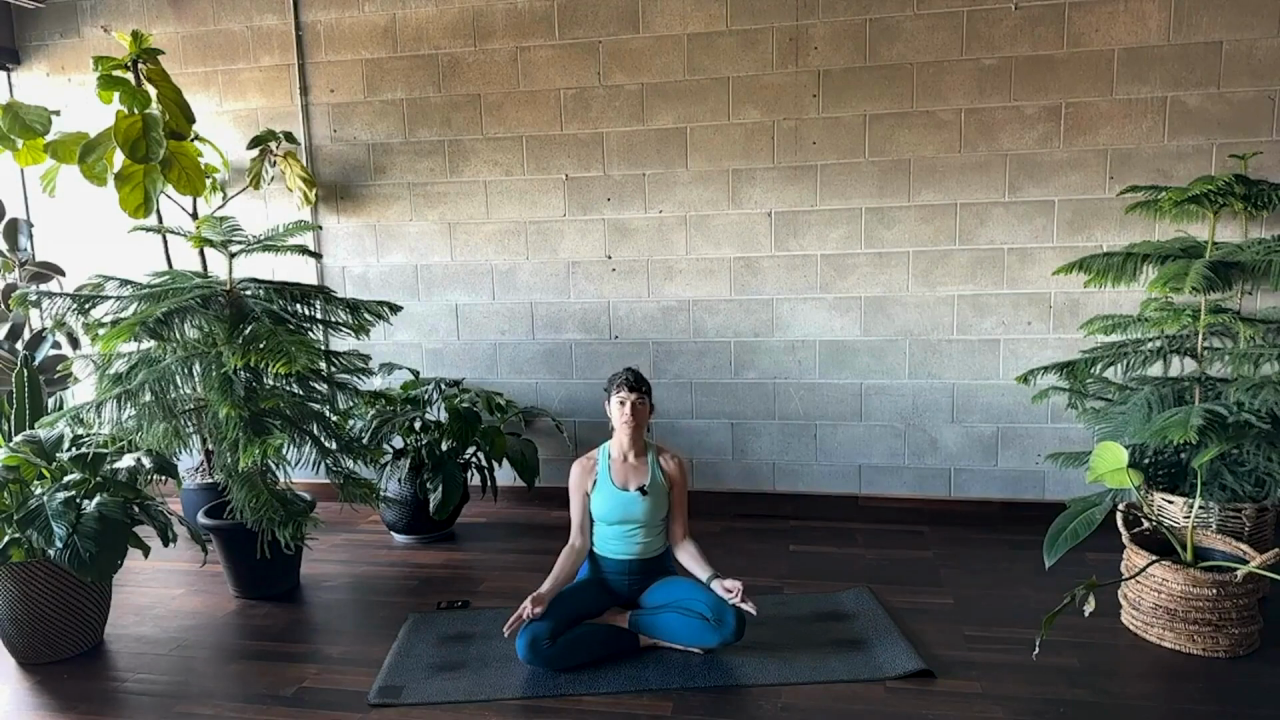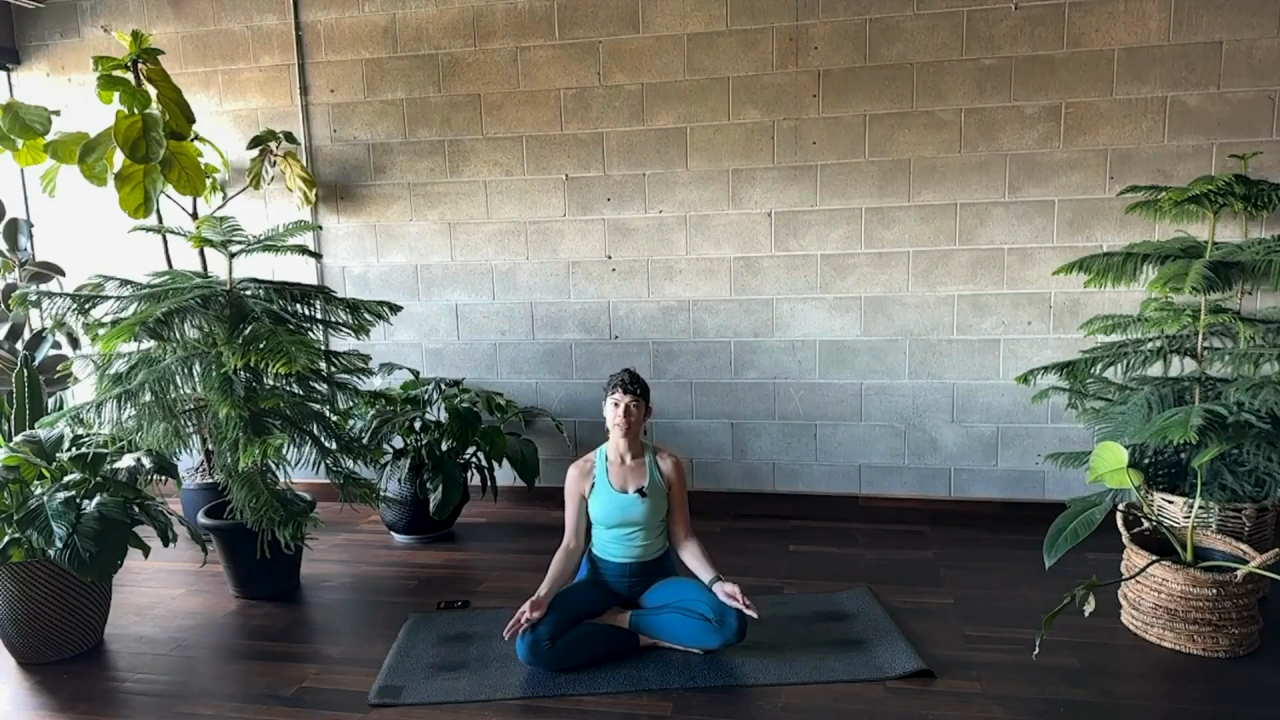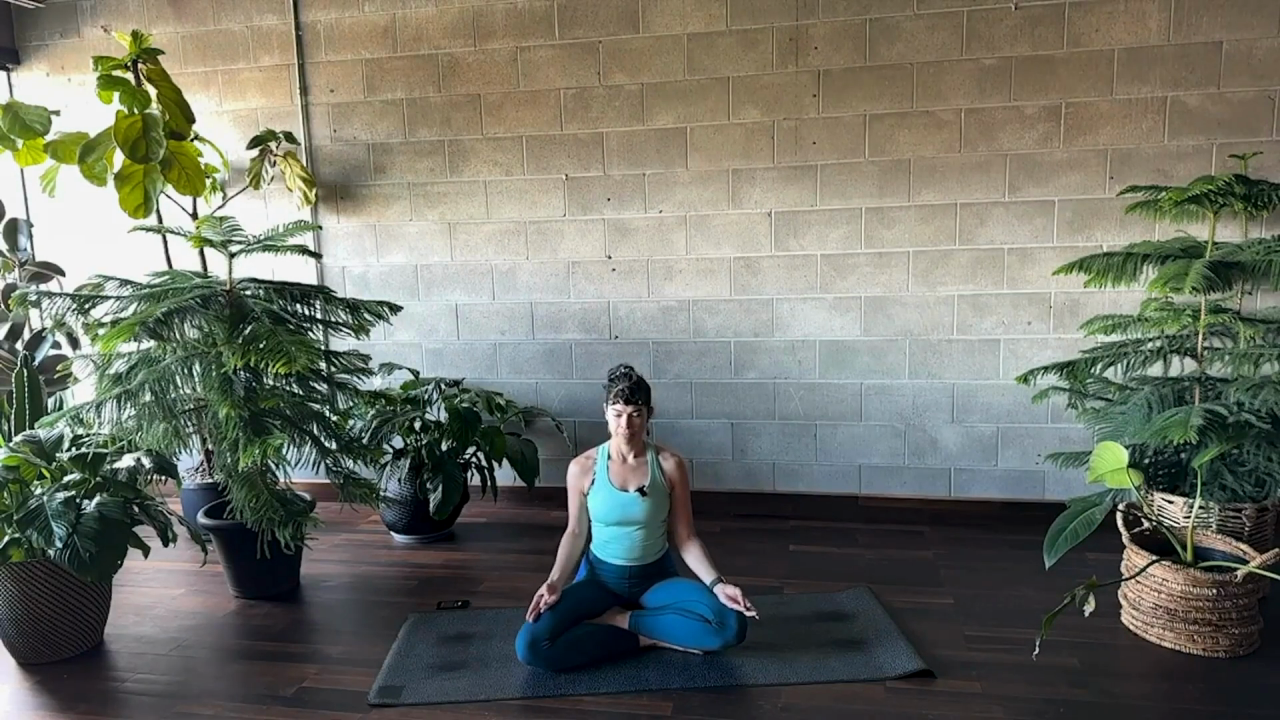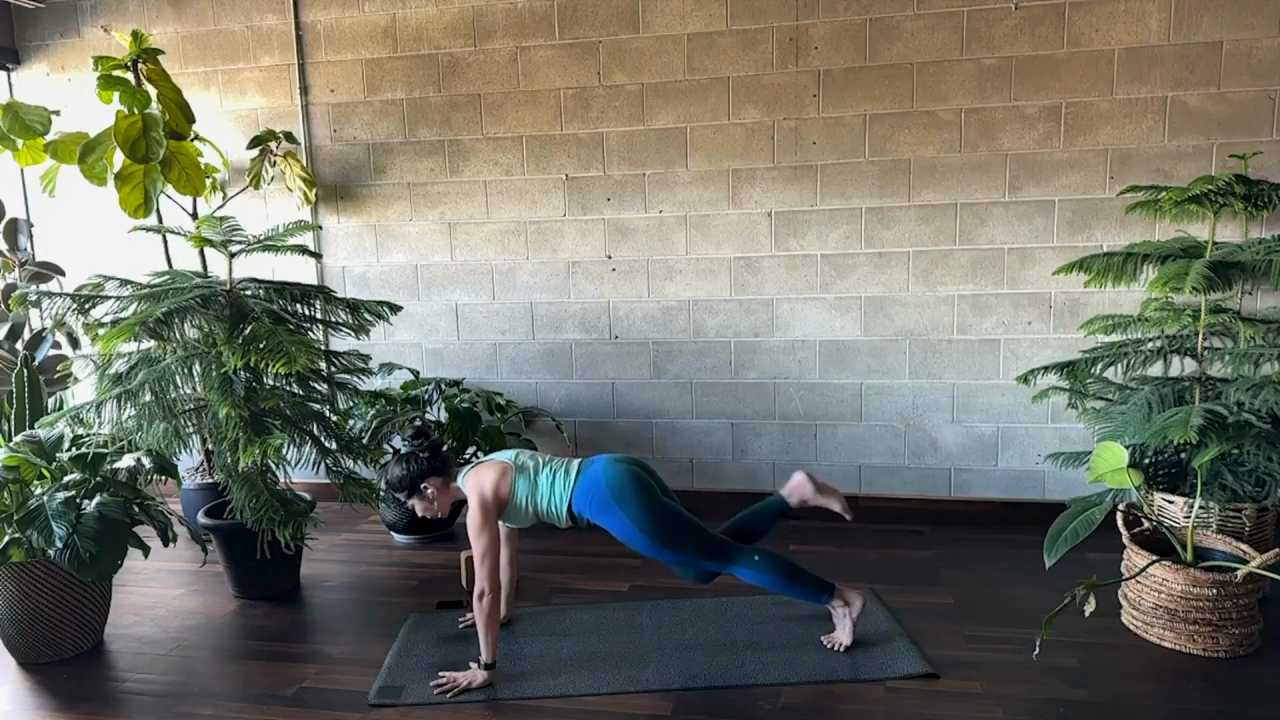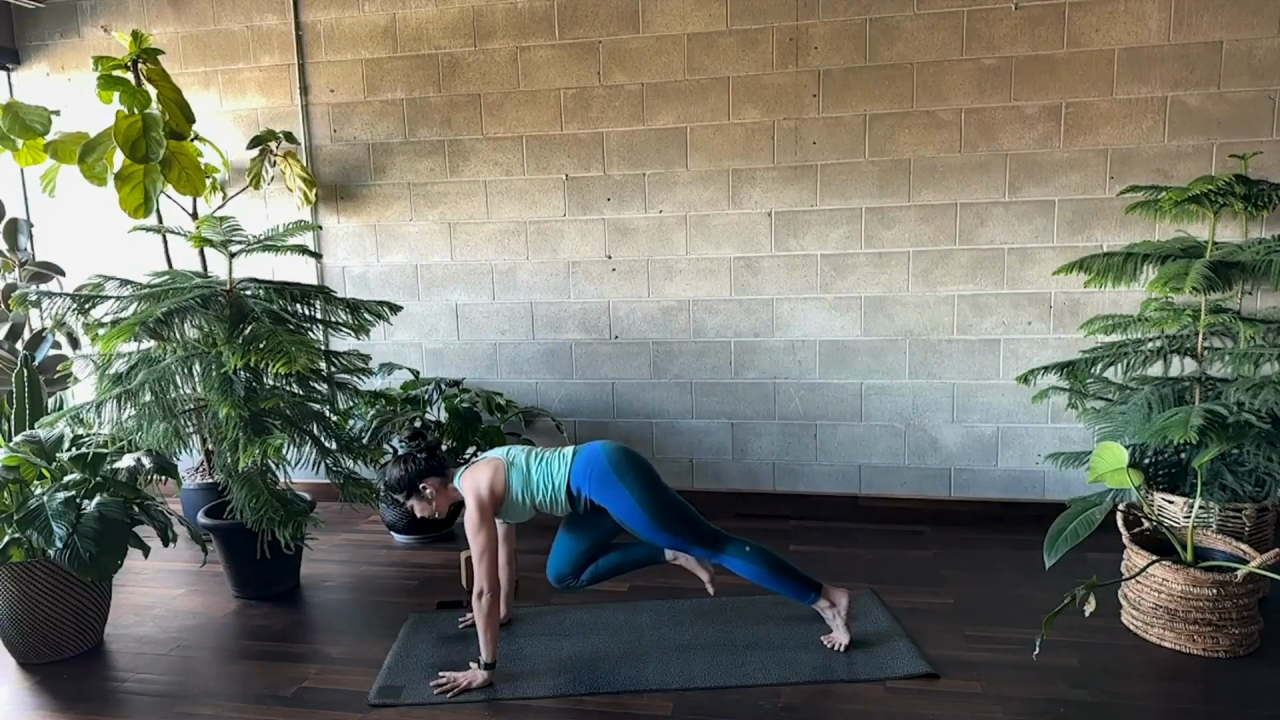
dt=1s
person 1, frame 1
left shoulder: (670, 465)
right shoulder: (585, 468)
left elbow: (679, 539)
right elbow: (578, 543)
left wrist: (713, 580)
right wrist: (545, 593)
left hip: (655, 576)
right hip: (601, 577)
left knee: (729, 623)
right knee: (532, 646)
left ankle: (617, 621)
right ankle: (647, 636)
person 1, frame 2
left shoulder: (667, 466)
right shoulder: (582, 471)
left elbow: (683, 539)
right elbow: (572, 545)
left wrist: (716, 583)
right wrist: (542, 597)
left hip: (655, 577)
right hip: (600, 578)
left knee: (730, 624)
right knee: (532, 646)
left ankle: (620, 621)
right ankle: (647, 636)
person 1, frame 3
left shoulder: (669, 465)
right shoulder: (582, 468)
left elbow: (685, 538)
right elbow: (575, 534)
left wrist: (717, 584)
right wrist: (554, 583)
left hip: (655, 578)
right hip: (599, 578)
left knee: (731, 625)
right knee: (530, 648)
right ankle: (648, 634)
person 1, frame 4
left shoulder: (478, 495)
right shoulder: (486, 474)
left elbow: (483, 588)
right elbow: (508, 541)
left wrist: (484, 667)
right wrist: (503, 611)
left hip: (611, 494)
right hip: (616, 476)
left knee: (724, 556)
right knee: (702, 565)
left ankle: (841, 600)
right ankle: (794, 492)
person 1, frame 5
left shoulder: (474, 495)
right shoulder: (483, 476)
left elbow: (483, 587)
right elbow: (505, 544)
left wrist: (485, 667)
right wrist: (503, 610)
left hip: (607, 474)
right hip: (601, 473)
left knee: (714, 544)
right knee: (563, 573)
left ankle: (828, 600)
right ankle: (670, 552)
